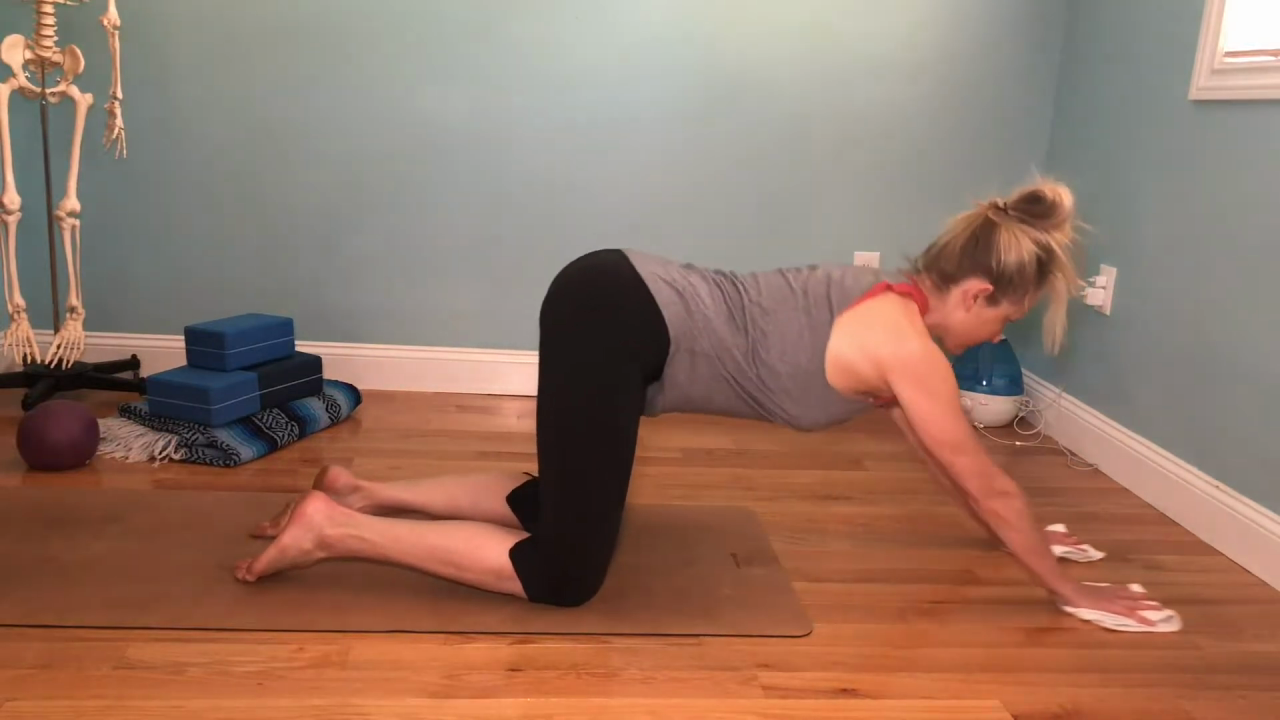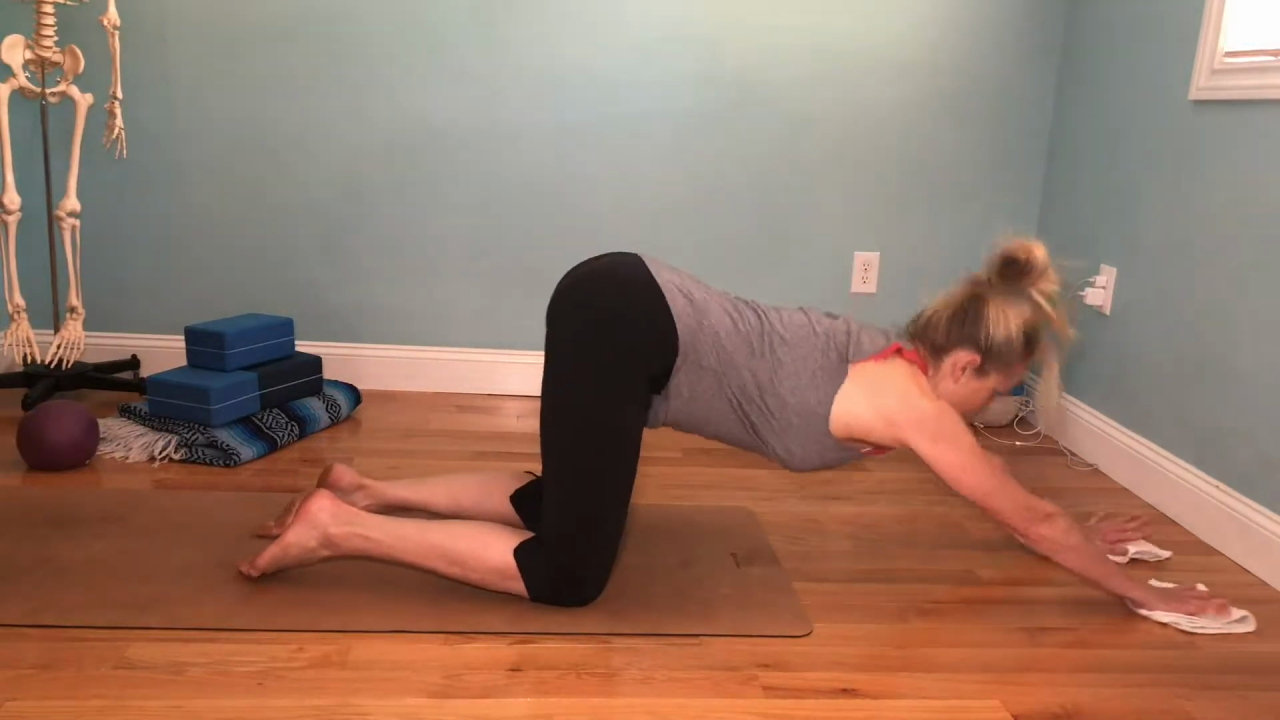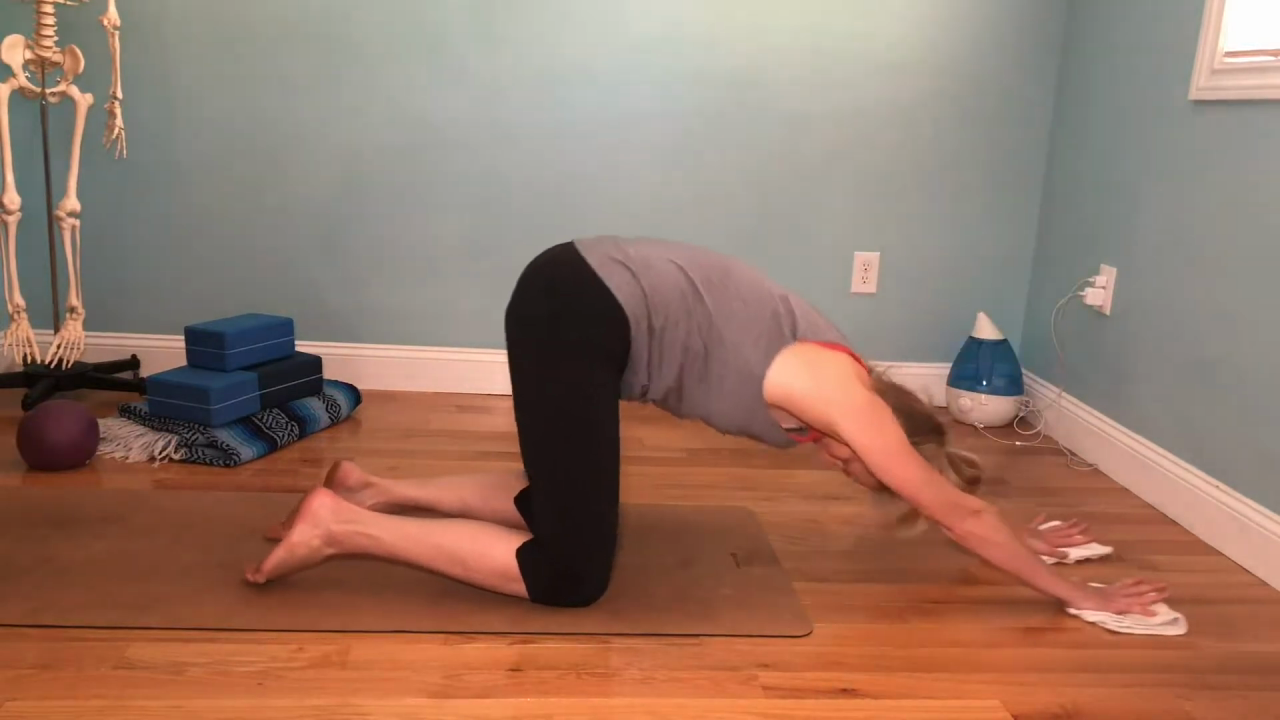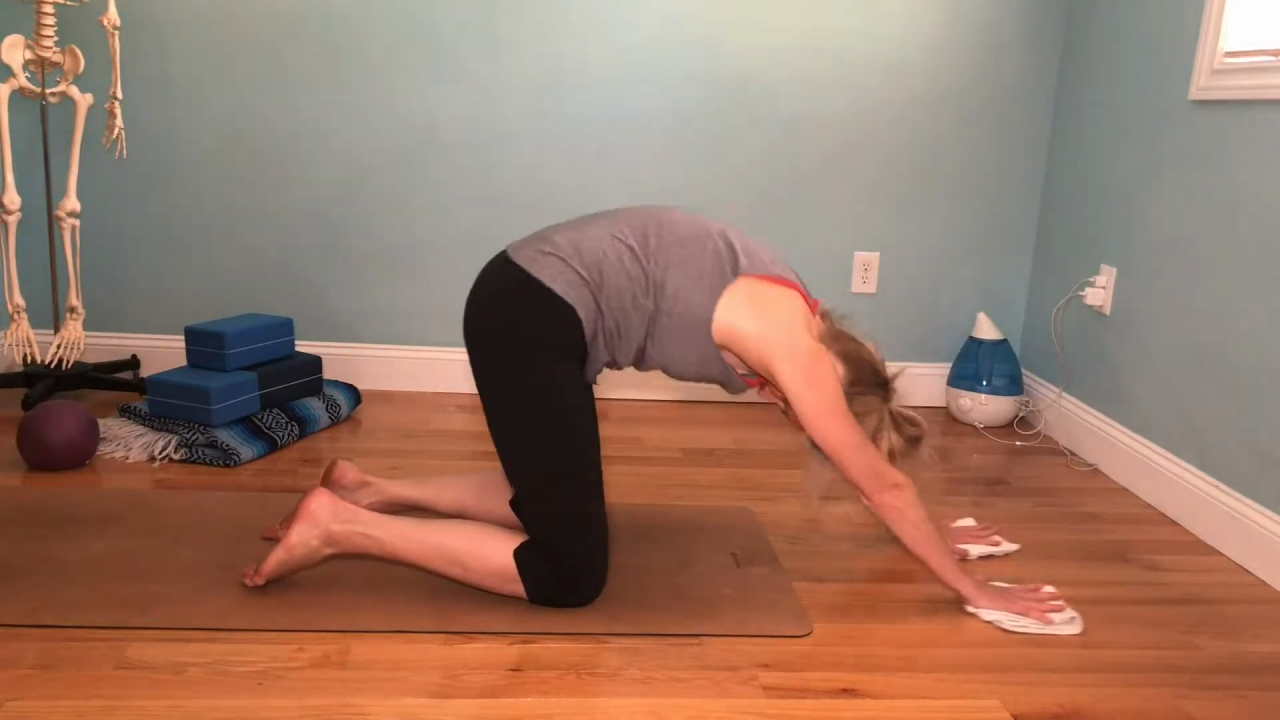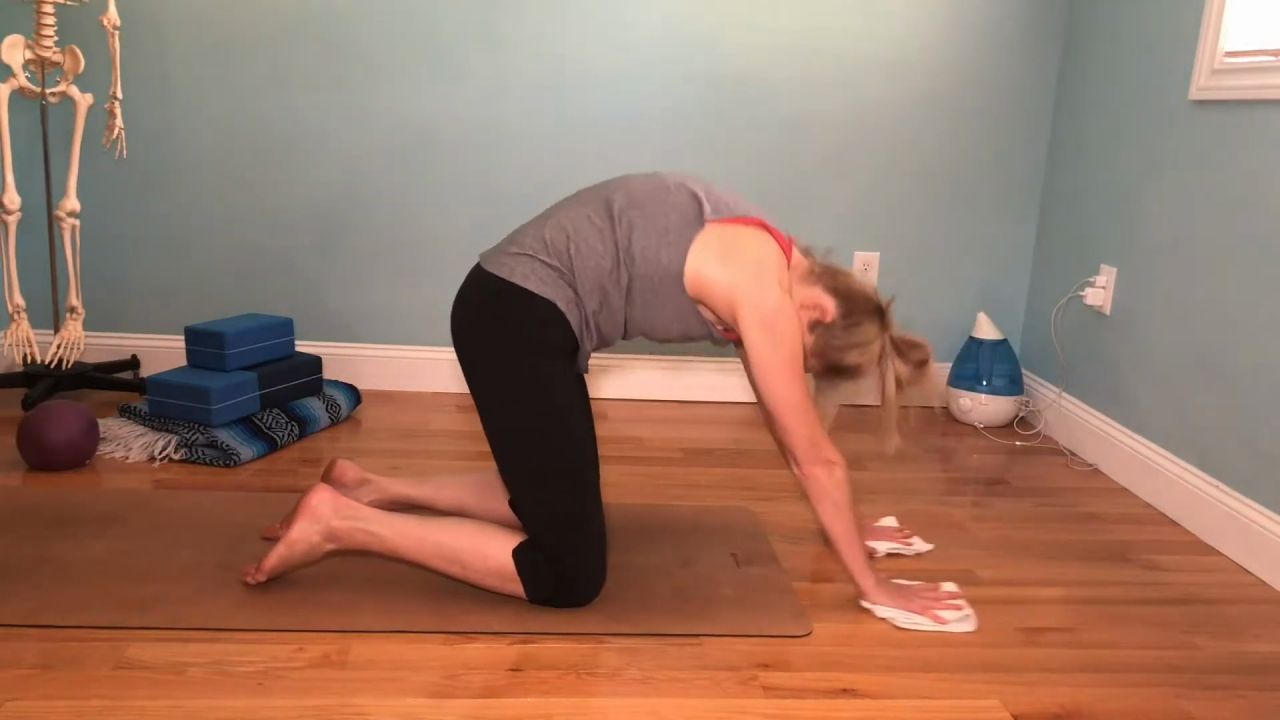
dt=0.3s
person 1, frame 1
left shoulder: (891, 305)
right shoulder: (906, 347)
left elbow: (965, 476)
right elbow: (988, 486)
left wrist: (1012, 531)
right wrist: (1068, 587)
left hip: (607, 301)
right hip: (614, 326)
left knee: (560, 502)
right knee: (564, 571)
left ankle: (364, 491)
right ankle: (336, 529)
person 1, frame 2
left shoulder: (900, 356)
right shoulder: (909, 403)
left elbow: (1013, 506)
right elbow: (1030, 516)
left wrist: (1081, 537)
right wrist: (1142, 594)
left hip: (616, 300)
right hip: (622, 328)
left knee: (563, 507)
right knee: (567, 571)
left ankle: (368, 490)
right ankle: (342, 529)
person 1, frame 3
left shoulder: (835, 373)
right shoulder: (845, 396)
left elbow: (954, 507)
right elbow: (958, 512)
left wrist: (1021, 542)
right wrist: (1073, 594)
left hip: (571, 295)
right hip: (577, 316)
left knee: (568, 504)
right knee: (573, 572)
left ankle: (376, 489)
right ankle: (345, 526)
person 1, frame 4
left shoulder: (790, 317)
right shoulder: (793, 342)
left elbow: (877, 480)
right elbow: (881, 482)
left wrist: (933, 534)
right wrist: (975, 590)
left hip: (527, 297)
right hip: (532, 318)
left knee: (555, 503)
right knee: (571, 573)
left ankle: (374, 490)
right ankle: (343, 527)
person 1, frame 5
left shoulder: (769, 263)
right shoulder: (768, 289)
left elbow: (787, 423)
right elbow: (815, 456)
left wrist: (840, 526)
right wrist: (872, 586)
left hip: (519, 308)
right hip: (515, 316)
left knee: (554, 501)
right knee: (571, 574)
left ankle: (371, 489)
right ankle: (343, 522)
